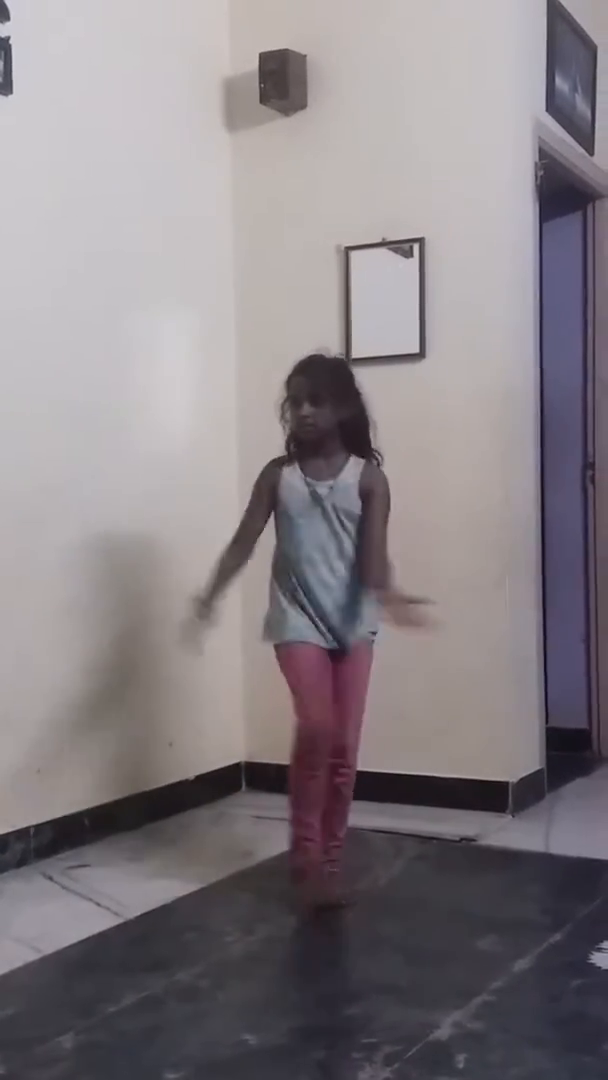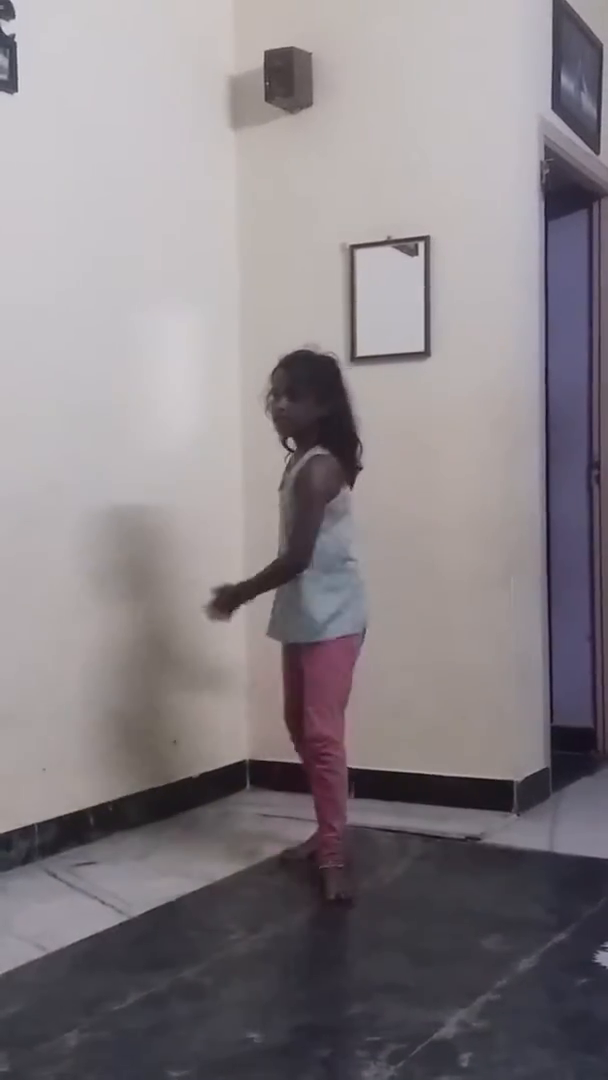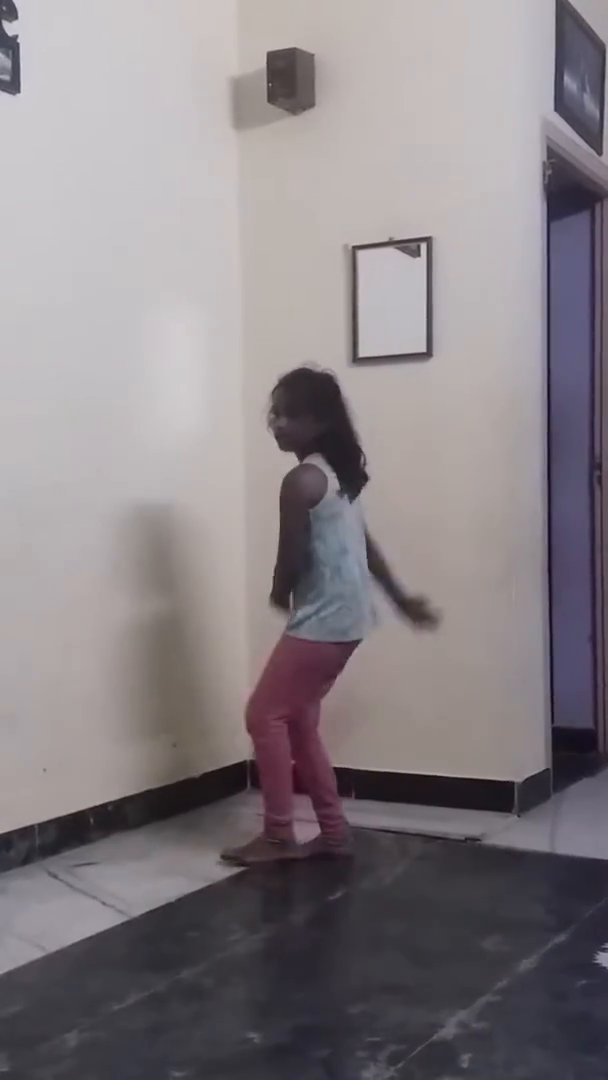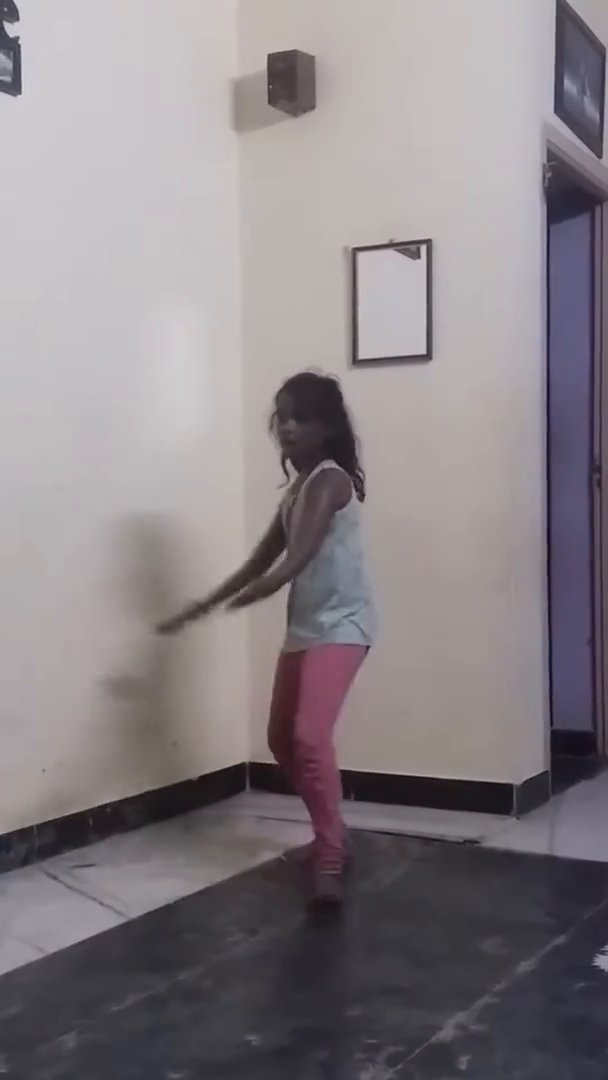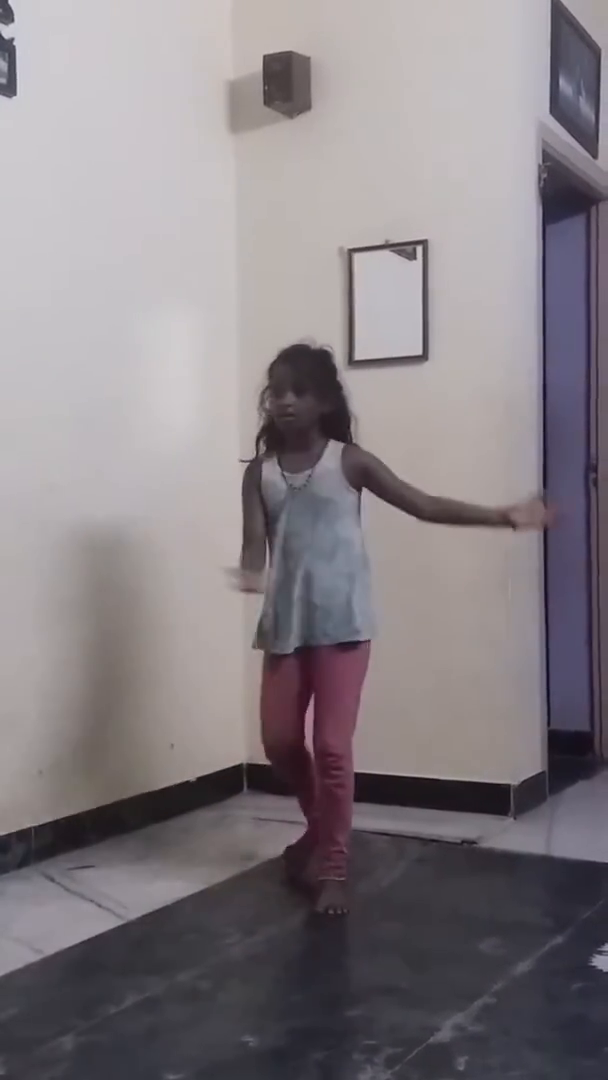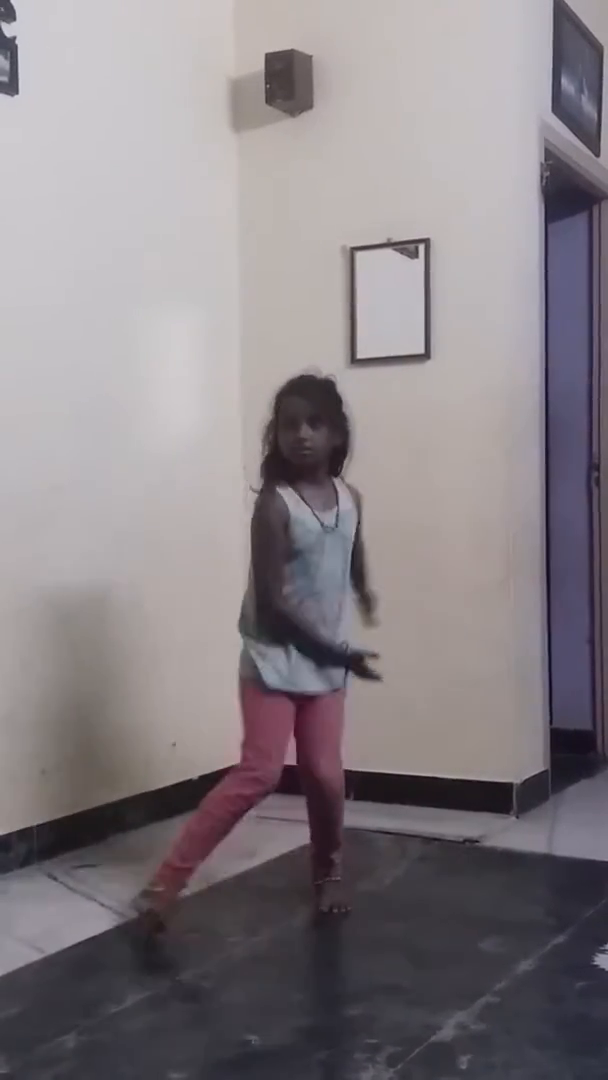
dt=0.4s
person 1, frame 1
left shoulder: (369, 476)
right shoulder: (278, 473)
left elbow: (373, 554)
right elbow: (243, 542)
left wrist: (388, 595)
right wrist: (208, 594)
left hip: (354, 626)
right hip: (301, 625)
left knee: (345, 746)
right knee: (315, 727)
left ankle: (330, 862)
right ankle: (305, 856)
person 1, frame 2
left shoulder: (318, 468)
right shoulder: (302, 462)
left elbow: (297, 556)
left wrist: (240, 593)
left hip: (330, 618)
right hip: (299, 616)
left knee: (322, 732)
right knee: (298, 725)
left ankle: (332, 858)
right ankle: (330, 829)
person 1, frame 3
left shoulder: (300, 481)
right shoulder: (337, 475)
left elbow: (290, 562)
right elbow: (363, 542)
left wrist: (279, 595)
right wrist: (400, 598)
left hip: (322, 619)
right hip: (344, 616)
left knee: (264, 715)
right knee: (297, 721)
left ankle: (277, 835)
right ankle: (334, 831)
person 1, frame 4
left shoulder: (330, 482)
right shoulder: (298, 488)
left elbow: (300, 558)
right elbow: (260, 557)
left wrist: (252, 594)
right wrist: (203, 605)
left hip: (339, 627)
right hip: (306, 628)
left knee: (309, 736)
right knee: (283, 739)
left ankle: (329, 862)
right ankle: (328, 840)
person 1, frame 5
left shoulder: (347, 460)
right shoulder: (258, 473)
left elbow: (421, 505)
right elbow: (257, 544)
left wrist: (503, 515)
right wrist: (252, 568)
left hip: (344, 624)
right hip: (284, 625)
left knee: (332, 749)
right knee: (279, 740)
left ankle: (333, 868)
right ankle: (317, 832)
person 1, frame 6
left shoulder: (351, 498)
right shoulder: (277, 503)
right elbow: (275, 602)
left wrist: (363, 596)
right wrist: (340, 652)
left hip: (325, 665)
right hip: (274, 659)
left knee: (326, 775)
right knee: (256, 774)
left ankle: (329, 872)
right ankle: (166, 881)
